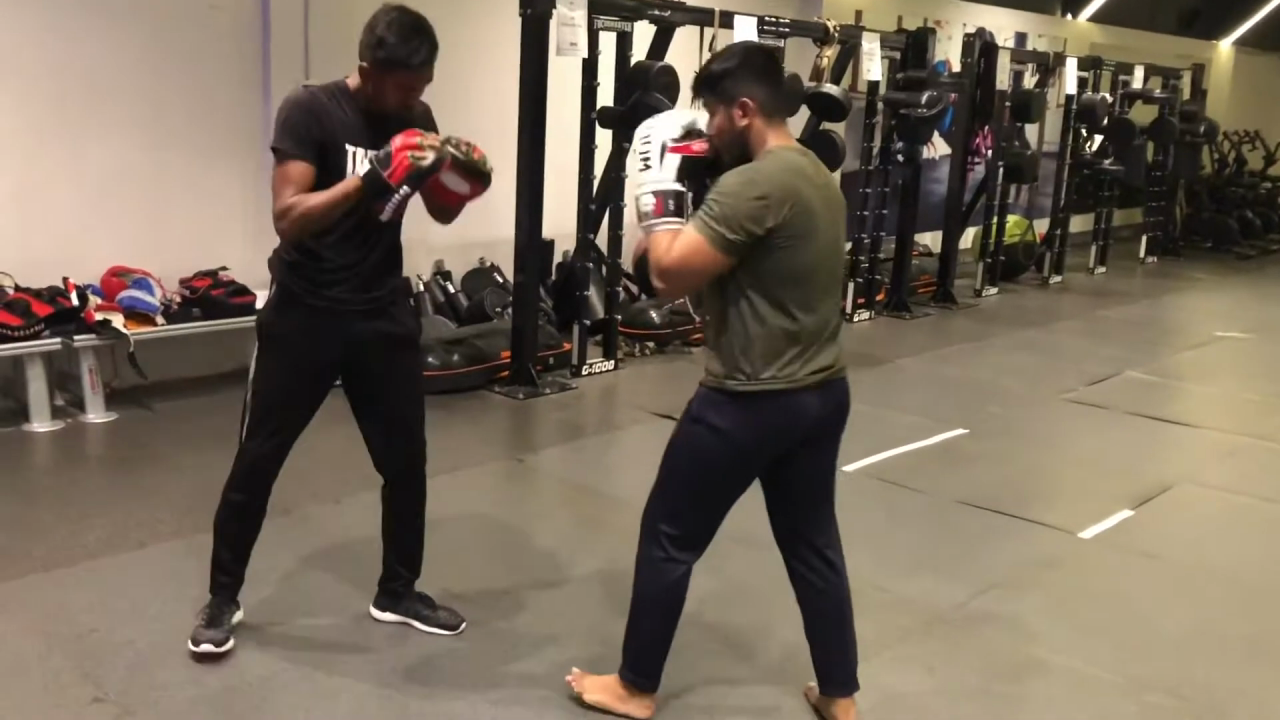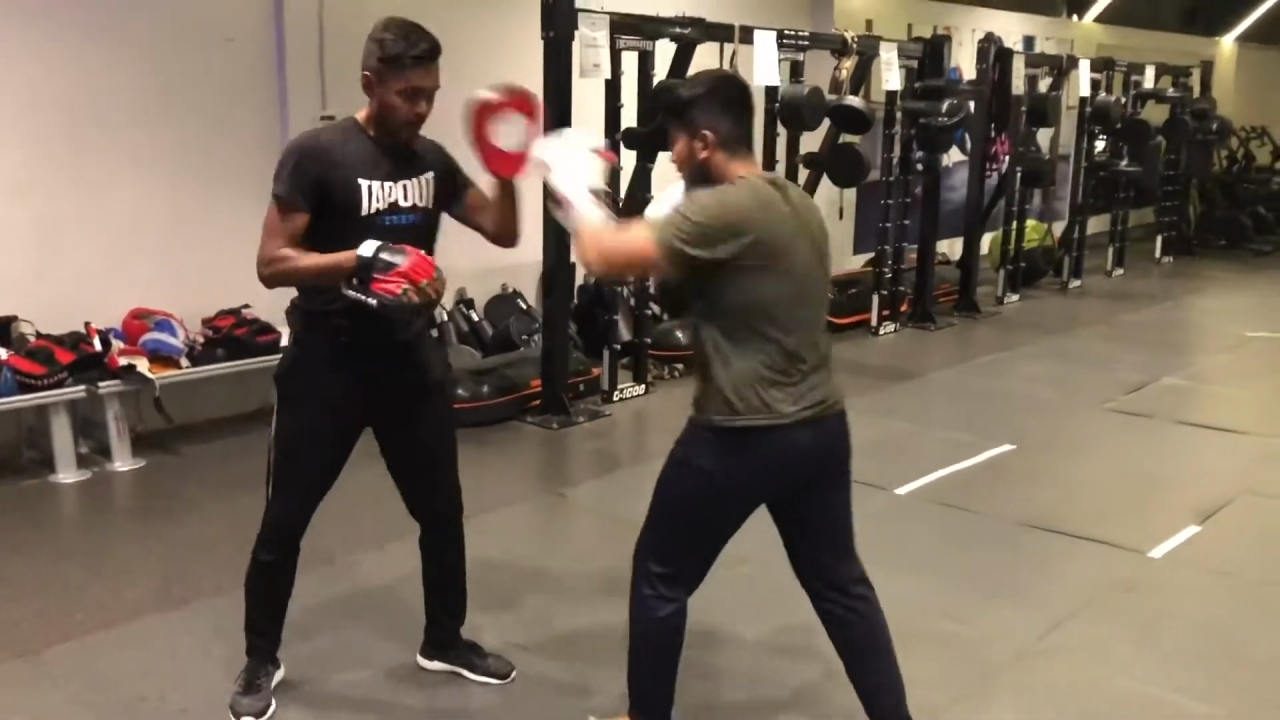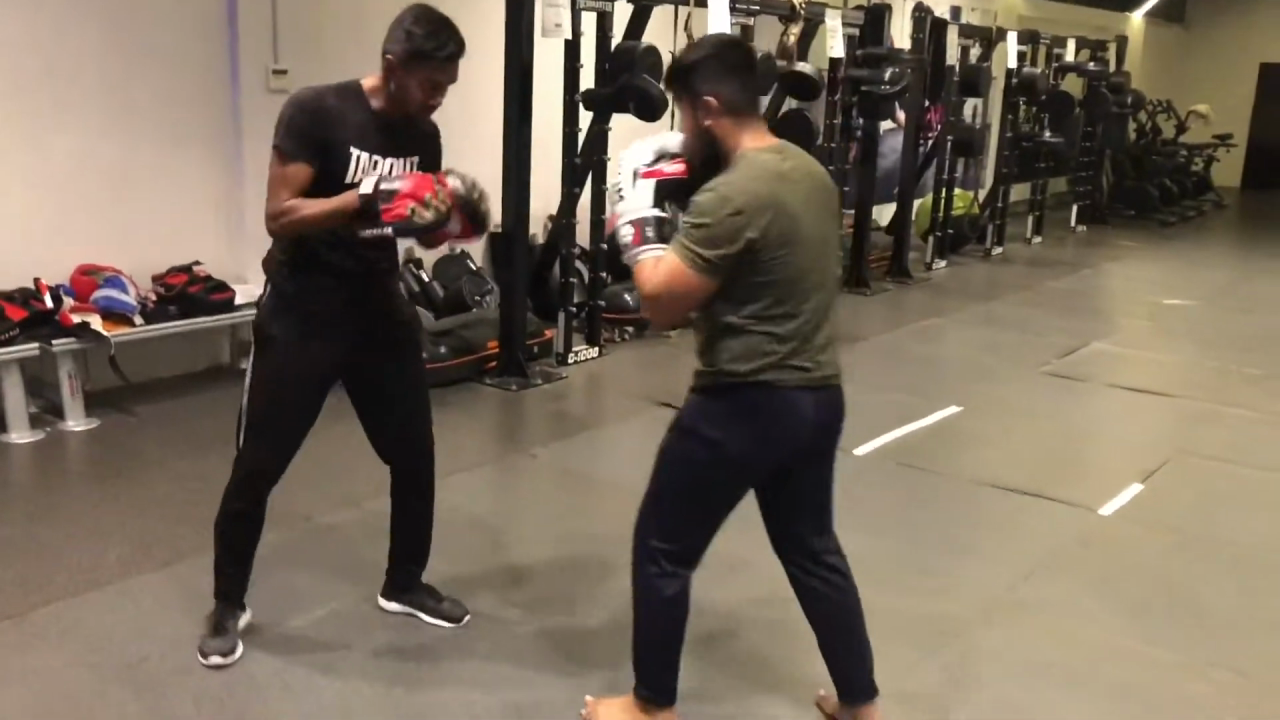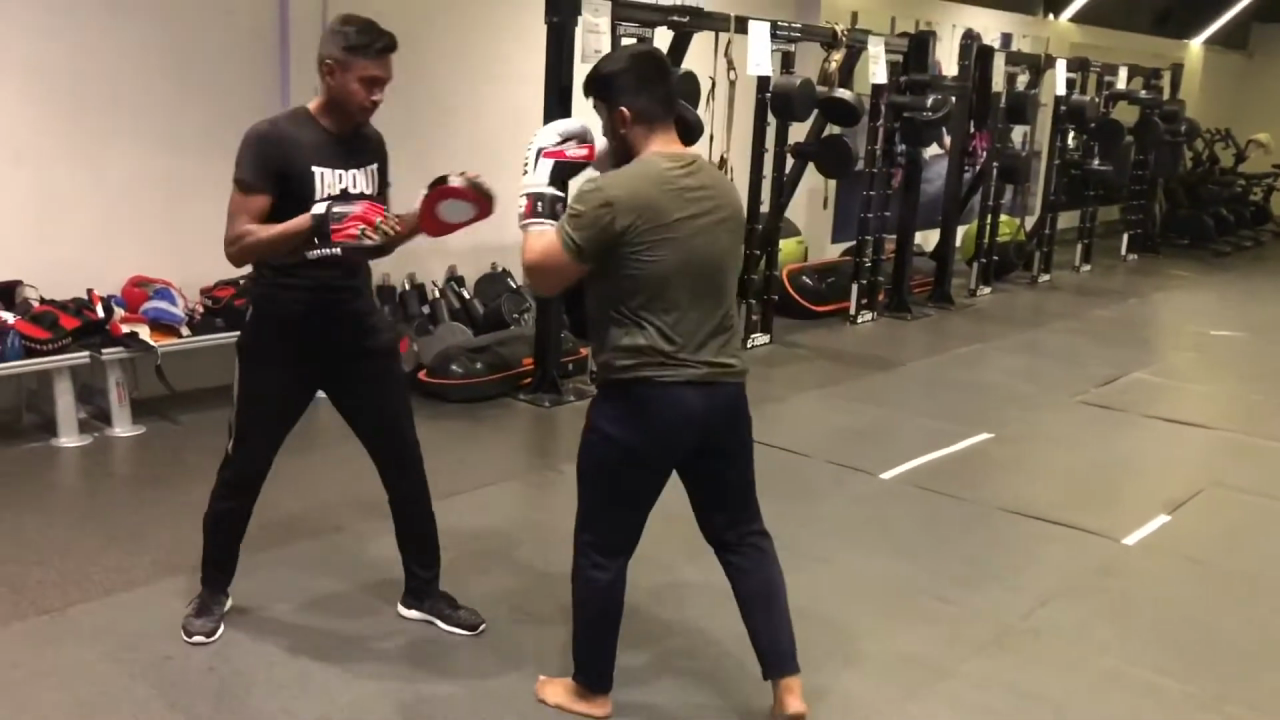
dt=1s
person 1, frame 1
left shoulder: (753, 186)
right shoulder: (817, 178)
left elbow: (671, 272)
left wrist: (655, 184)
right wrist: (701, 156)
left hip: (748, 403)
right hip: (822, 394)
left knee: (668, 537)
right knee: (813, 542)
person 1, frame 2
left shoulder: (725, 212)
right shoulder: (798, 208)
left elbow: (608, 256)
right wrist: (676, 244)
left hip: (741, 438)
right hip: (820, 428)
left knee: (659, 576)
right knee: (838, 578)
person 1, frame 3
left shoulder: (732, 196)
right shoulder: (808, 171)
left elbow: (662, 302)
left wrist: (637, 209)
right wrist: (687, 166)
left hip: (741, 405)
right hip: (817, 396)
left knee: (662, 550)
right knee: (813, 546)
person 1, frame 4
left shoulder: (612, 194)
right shoulder: (721, 187)
left elbow: (540, 274)
left wrist: (540, 183)
left hip: (640, 402)
right hip: (722, 394)
left knee: (601, 550)
right knee: (742, 537)
person 2, frame 1
left shoulder: (414, 117)
right shoulder: (309, 111)
left elbow: (443, 211)
right elbow: (289, 218)
left wrist: (466, 176)
right wrist: (375, 175)
left hip: (384, 314)
right hip: (304, 313)
left knee: (406, 460)
right knee: (258, 459)
left ankle: (397, 593)
right ankle: (222, 600)
person 2, frame 2
left shoulder: (431, 160)
right shoulder: (317, 154)
left elbow: (503, 231)
right elbow: (272, 264)
left wrist: (509, 169)
right wrist: (366, 259)
left hip: (411, 362)
right hip: (327, 364)
left knee: (440, 508)
right knee: (286, 518)
left ankle: (444, 640)
right ankle: (261, 664)
person 2, frame 3
left shoulder: (422, 134)
right shoulder: (315, 111)
left elbow: (420, 230)
right elbow: (281, 219)
left wrist: (461, 217)
right wrist: (369, 198)
left hip: (379, 313)
right hip: (301, 314)
left knee: (415, 455)
right knee: (257, 465)
left ankle: (404, 583)
right ankle: (228, 607)
person 2, frame 4
left shoulder: (370, 143)
right shoulder: (272, 141)
right elbow: (239, 246)
left wrist: (428, 218)
right wrist: (321, 218)
left hip: (358, 330)
right hip: (282, 337)
left knee: (405, 463)
right knee: (243, 470)
left ankle: (423, 591)
right ankle: (214, 591)
